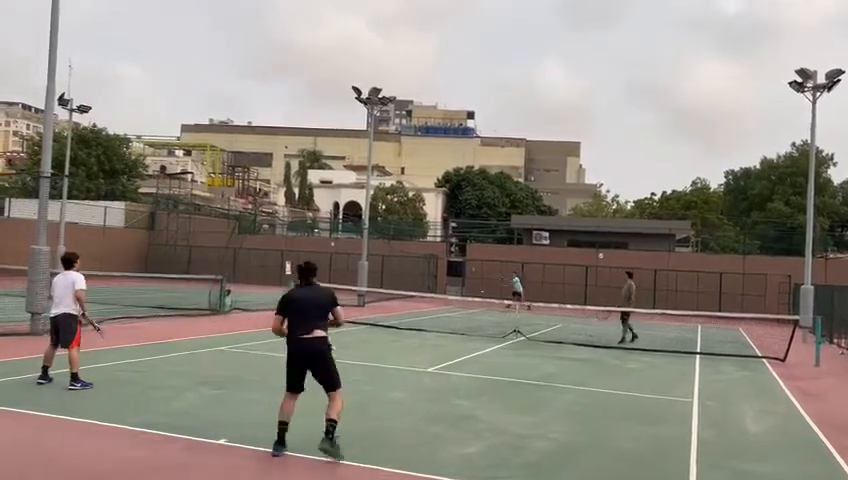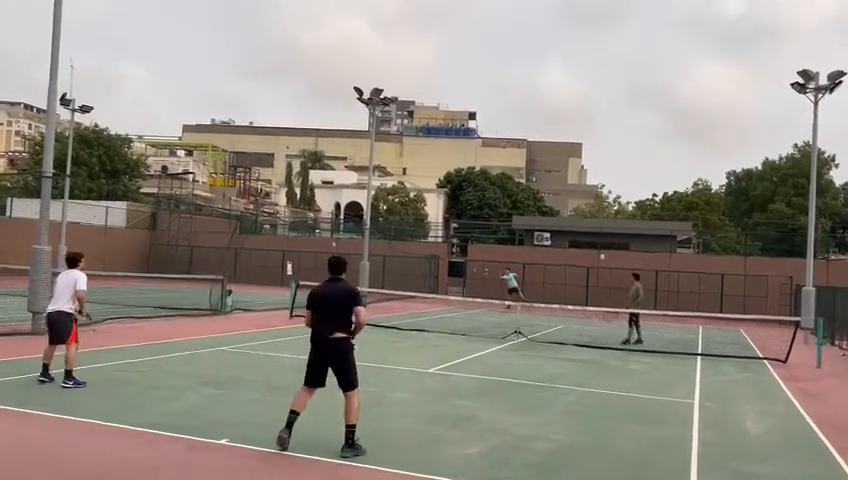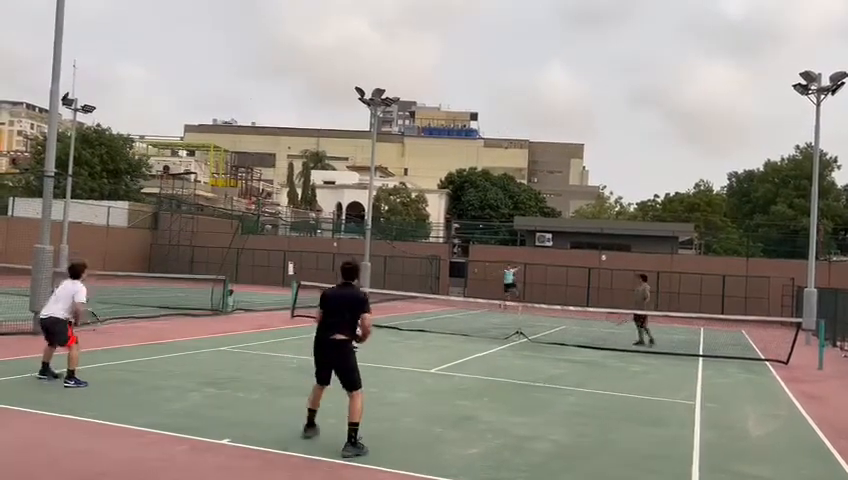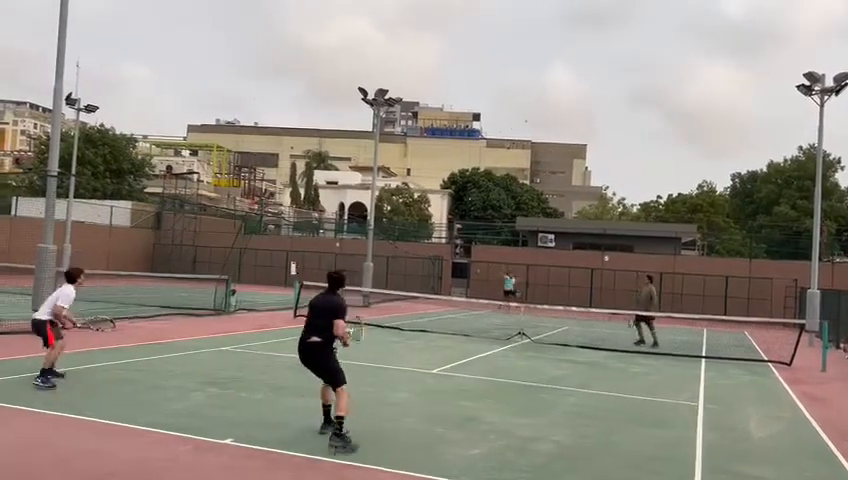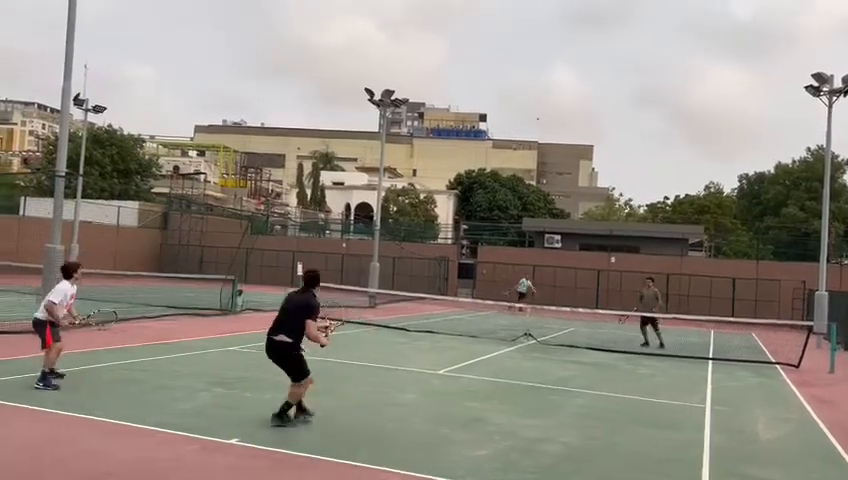
dt=0.3s
person 1, frame 1
left shoulder: (288, 296)
right shoulder: (327, 293)
left elbow: (276, 328)
right elbow: (340, 321)
left hip: (296, 347)
right hip: (318, 345)
left knee: (291, 394)
right knee: (335, 395)
left ankle: (280, 442)
right ankle: (329, 438)
person 1, frame 2
left shoulder: (315, 292)
right shoulder: (351, 291)
left elbow: (308, 322)
right elbow: (361, 321)
right wrist: (351, 333)
left hip: (318, 344)
right hip: (341, 345)
left knee: (307, 389)
right knee: (352, 394)
left ankle: (287, 429)
right ankle: (350, 444)
person 1, frame 3
left shoulder: (327, 294)
right shoulder: (360, 296)
right elbow: (366, 327)
right wrist: (361, 338)
left hip: (320, 344)
right hip: (342, 346)
left knee: (320, 384)
right knee: (355, 394)
left ankle: (310, 425)
right ankle: (352, 442)
person 1, frame 4
left shoulder: (316, 299)
right shoulder: (338, 303)
right elbow: (338, 332)
left wrist: (342, 335)
right wrist: (346, 341)
left hip: (304, 348)
right hip: (320, 349)
left knee: (328, 381)
right knee: (341, 390)
left ankle: (328, 422)
right ankle: (338, 434)
person 1, frame 5
left shoulder: (292, 296)
right shoulder: (312, 303)
right elbow: (310, 333)
left wrist: (316, 331)
right wrist: (322, 340)
left hip: (272, 343)
right hip: (286, 346)
left knee: (300, 376)
right knee: (303, 381)
left ankle: (300, 410)
right ankle: (281, 415)
person 2, frame 1
left shoulder: (57, 278)
right shoulder: (77, 276)
left elbow: (53, 297)
right elbow: (79, 295)
right wrist: (84, 310)
left hip: (54, 315)
right hip: (69, 316)
left knee: (52, 345)
right knee: (74, 347)
left ankle: (44, 375)
right ankle: (75, 380)
person 2, frame 2
left shoulder: (61, 275)
right shoulder: (80, 275)
right elbow: (81, 295)
right wrist: (81, 308)
left hip: (51, 312)
right hip: (64, 314)
left knee: (52, 343)
right knee: (72, 345)
left ankle: (45, 373)
right ankle: (68, 378)
person 2, frame 3
left shoulder: (65, 284)
right shoulder: (80, 288)
right elbow: (78, 308)
left wrist: (72, 316)
right wrist: (77, 320)
left hip: (44, 317)
right hip: (56, 319)
left knee: (52, 343)
right knee: (74, 346)
left ankle: (44, 370)
right ankle: (70, 378)
person 2, frame 4
left shoulder: (67, 289)
right shoulder: (69, 292)
left elbow: (63, 310)
right elbow: (57, 311)
left wrist: (72, 321)
right wrist: (64, 324)
left hip: (42, 320)
right hip: (43, 321)
left knee: (58, 344)
right knee: (58, 345)
left ankle: (48, 370)
right ankle: (42, 377)
person 2, frame 5
left shoulder: (72, 287)
right shoulder: (63, 287)
left elbow: (68, 304)
right elbow: (48, 306)
left wrist: (75, 316)
right wrist: (59, 320)
left hip: (49, 320)
right hip: (43, 320)
left knee: (55, 346)
right knee: (57, 347)
left ankle: (50, 370)
right ankle: (42, 379)
